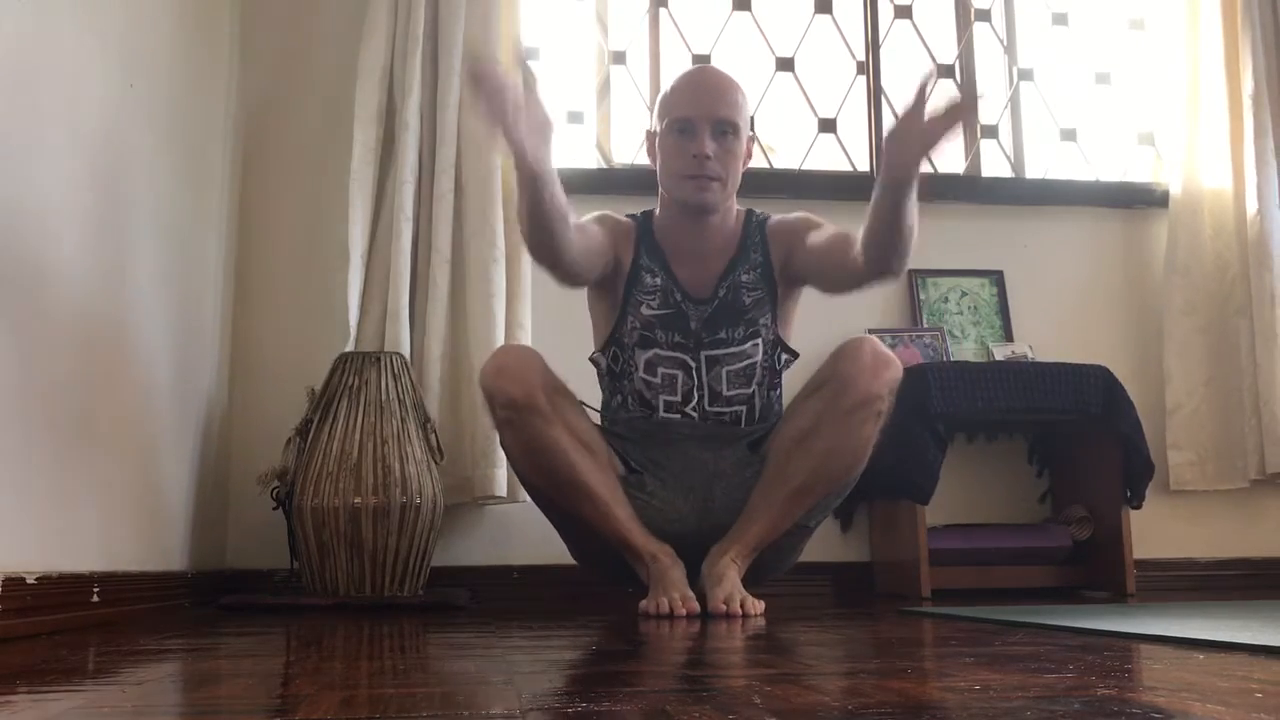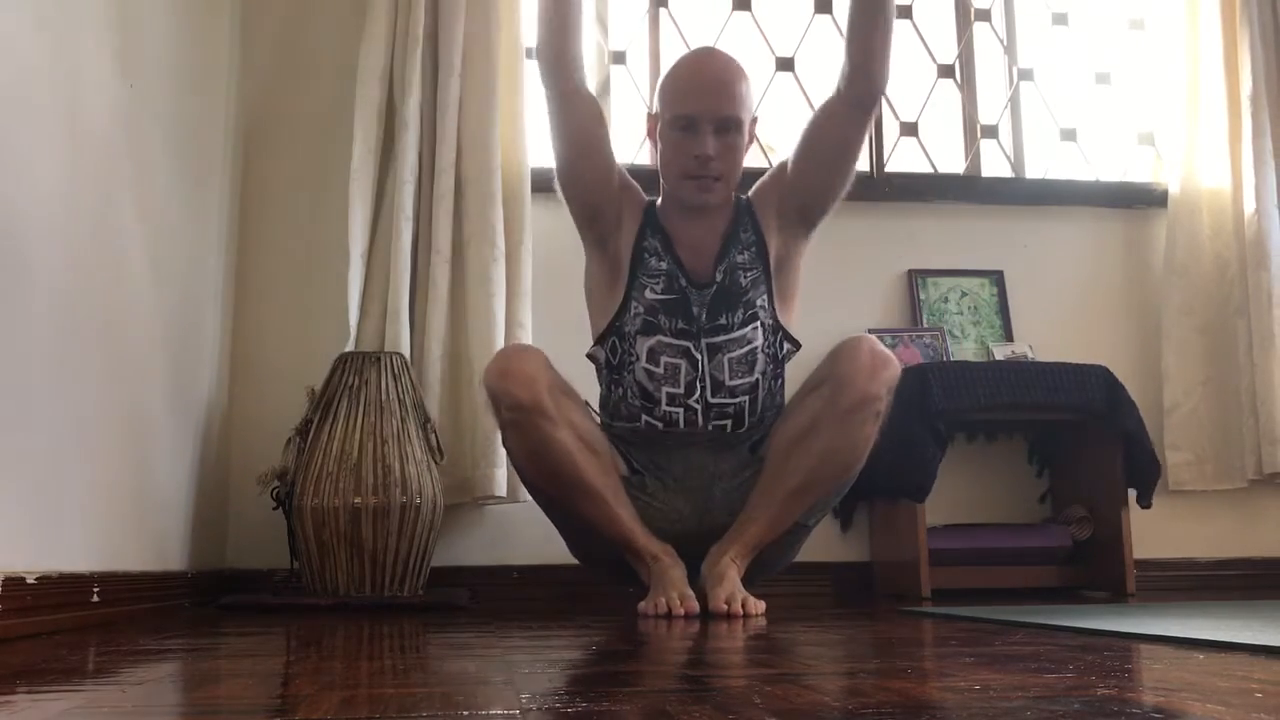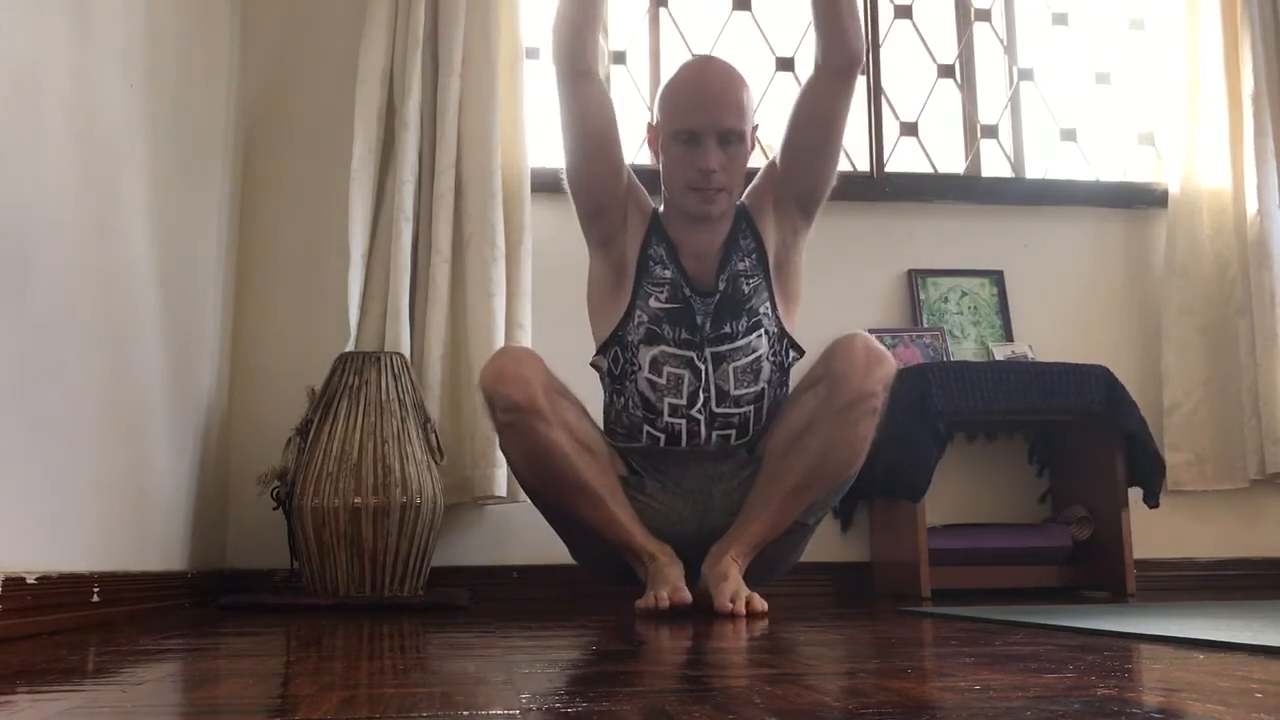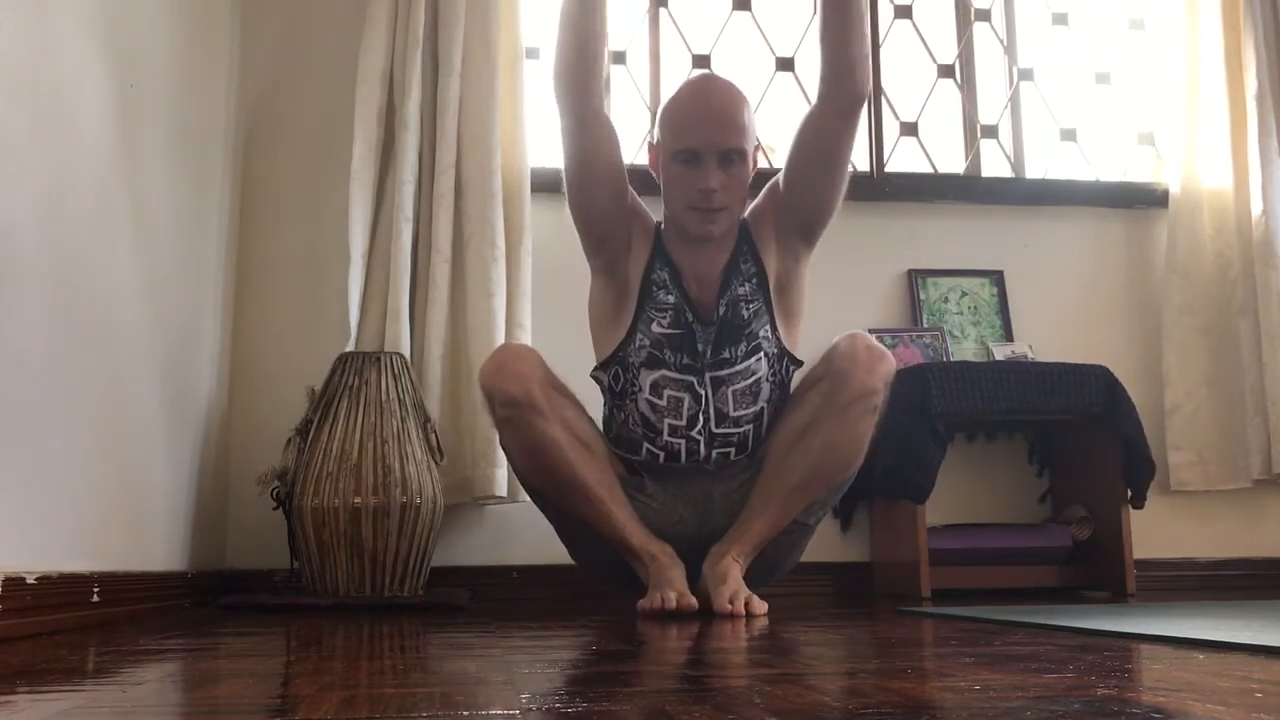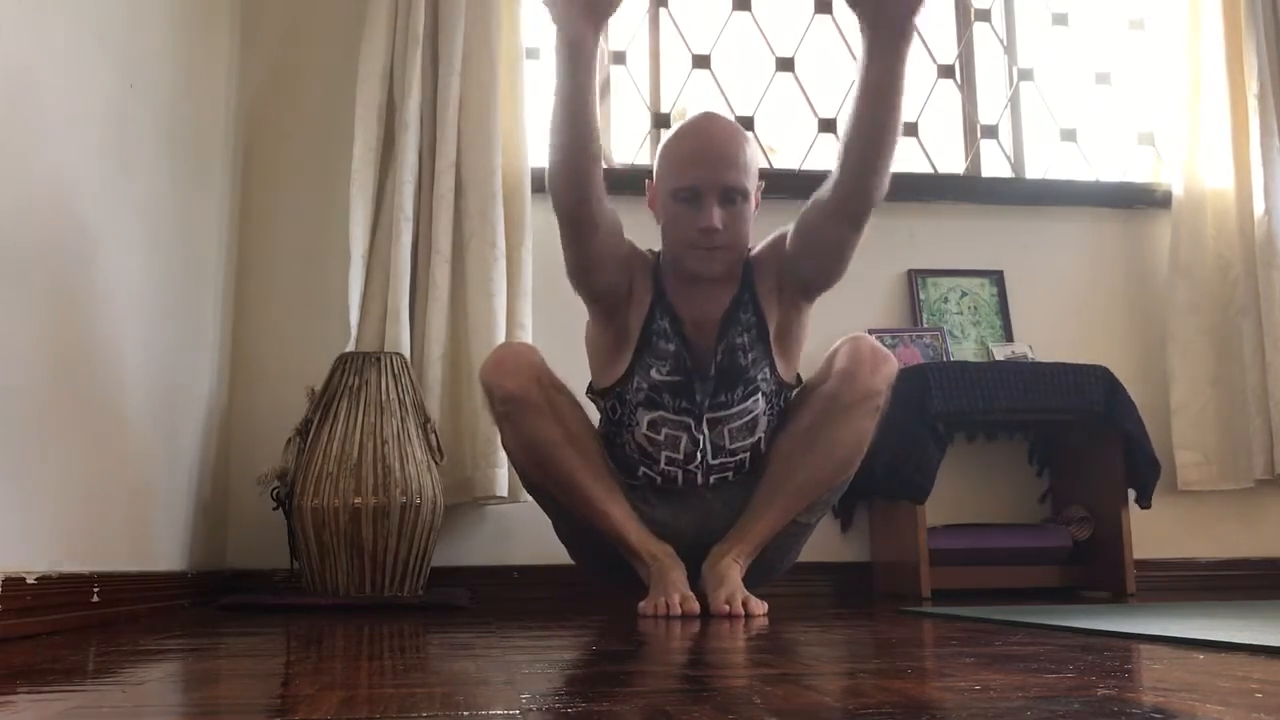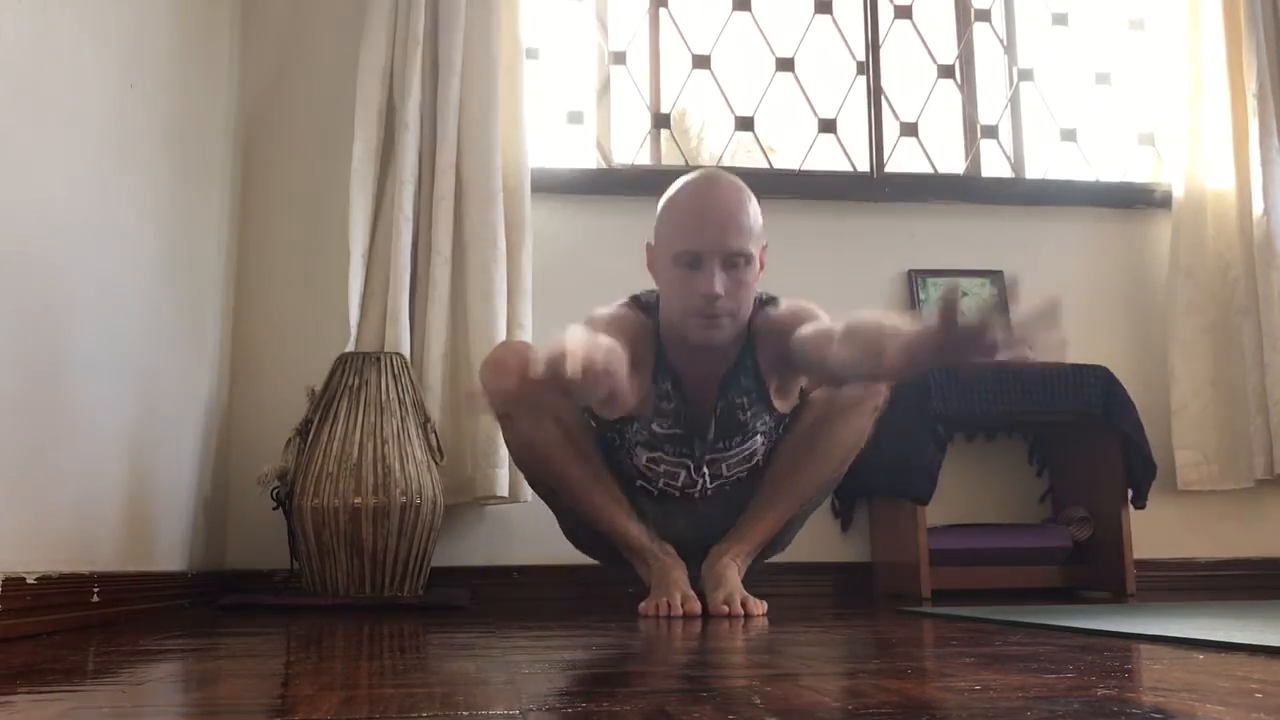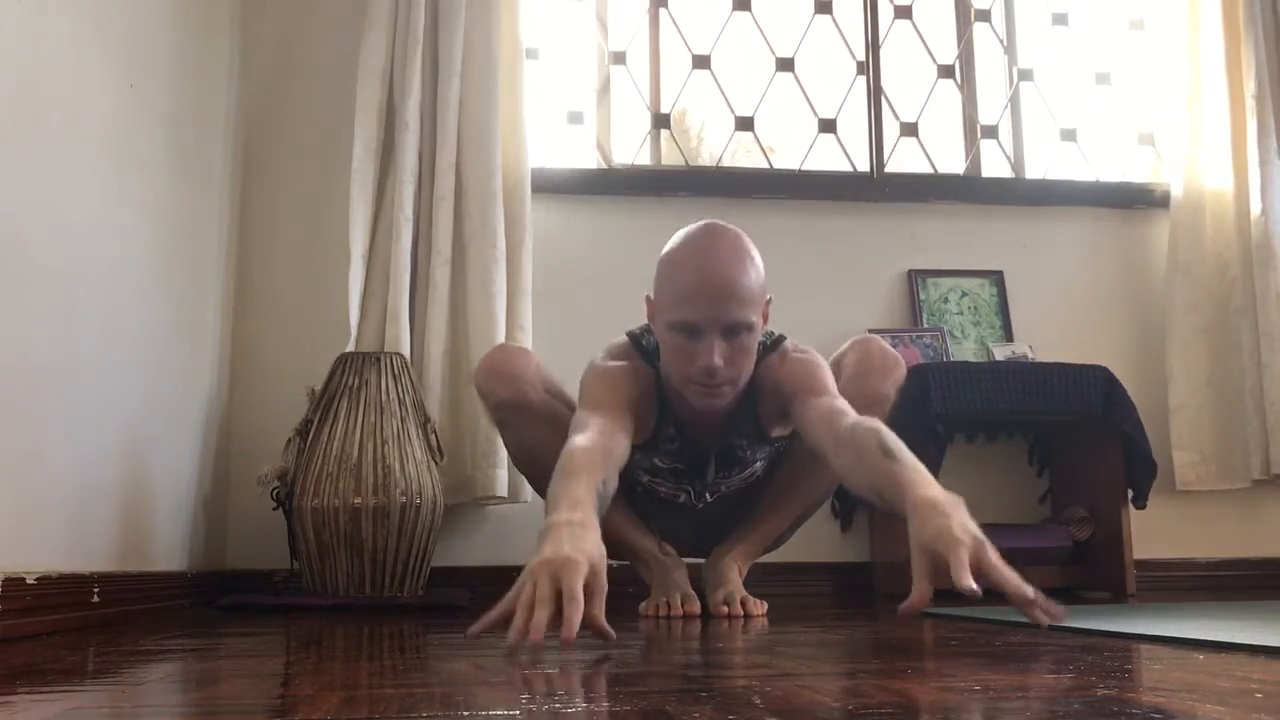
dt=0.3s
person 1, frame 1
left shoulder: (784, 244)
right shoulder: (619, 246)
left elbow: (872, 257)
right elbow: (561, 249)
left wrist: (895, 186)
right wrist: (533, 164)
left hip: (760, 510)
right hip: (629, 508)
left knee: (869, 366)
right knee: (509, 373)
left ankle: (733, 560)
right ankle: (655, 562)
person 1, frame 2
left shoulder: (777, 222)
right shoulder: (616, 223)
left elbow: (861, 92)
right elbow: (561, 74)
left hip: (756, 507)
right hip: (628, 508)
left knee: (868, 366)
right knee: (513, 374)
left ankle: (731, 557)
right ankle: (652, 558)
person 1, frame 3
left shoulder: (776, 224)
right shoulder: (619, 229)
left elbow: (840, 65)
right elbow: (576, 73)
left hip: (759, 510)
right hip: (627, 512)
left knee: (863, 363)
right knee: (509, 376)
left ankle: (731, 558)
right ankle: (653, 559)
person 1, frame 4
left shoulder: (778, 243)
right shoulder: (623, 248)
left elbow: (844, 96)
right elbow: (579, 105)
left hip: (759, 518)
right hip: (629, 517)
left knee: (864, 363)
right knee: (509, 373)
left ankle: (732, 558)
right ankle: (654, 559)
person 1, frame 5
left shoulder: (780, 281)
right shoulder: (622, 284)
left elbow: (853, 204)
right elbow: (576, 194)
left hip: (751, 531)
right hip: (623, 526)
left knee: (866, 362)
right knee: (509, 368)
left ankle: (728, 559)
right ankle: (653, 559)
person 1, frame 6
left shoulder: (782, 331)
right shoulder: (630, 327)
left elbow: (846, 344)
right elbow: (598, 346)
left wrist: (923, 342)
right wrist: (575, 355)
left hip: (750, 521)
right hip: (631, 521)
left knee: (884, 368)
right knee: (510, 369)
left ankle: (731, 558)
right ankle: (656, 561)
person 1, frame 7
left shoulder: (787, 369)
right shoulder: (623, 371)
left elbow: (847, 431)
right elbow: (593, 441)
left wrist: (928, 501)
right wrist: (570, 527)
left hip: (750, 517)
right hip: (638, 518)
left ankle: (732, 558)
right ankle: (657, 560)
